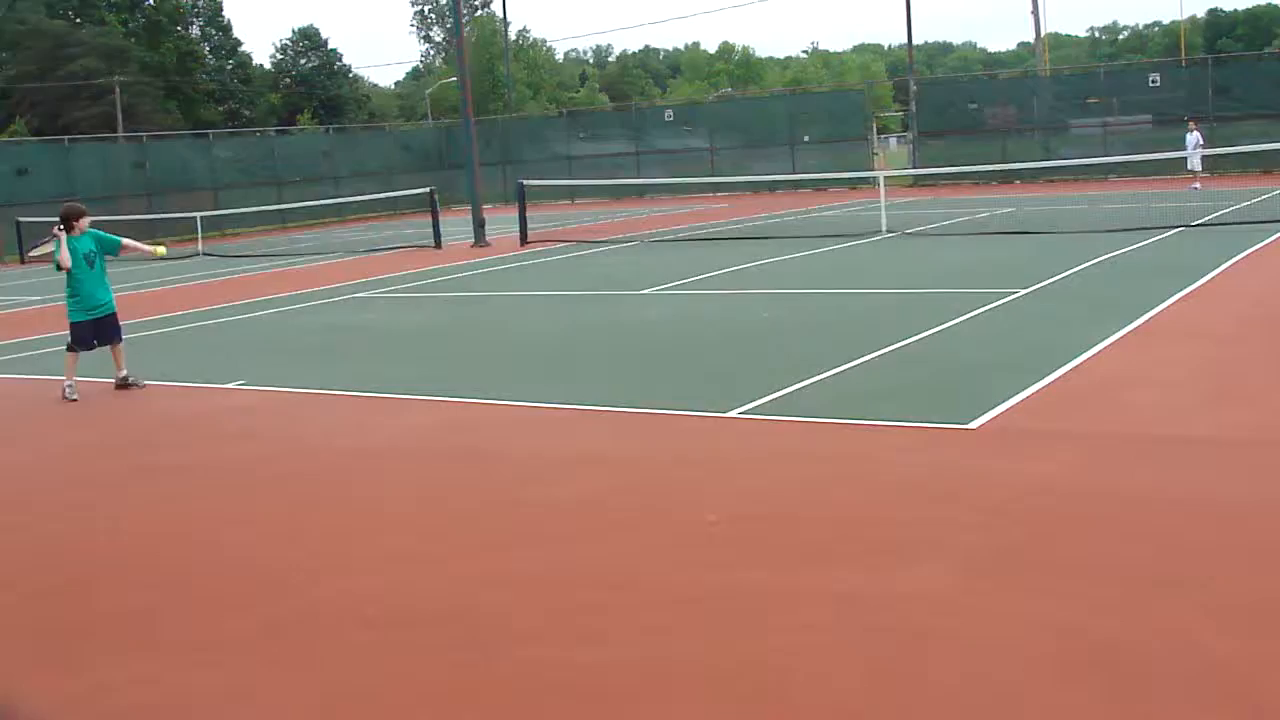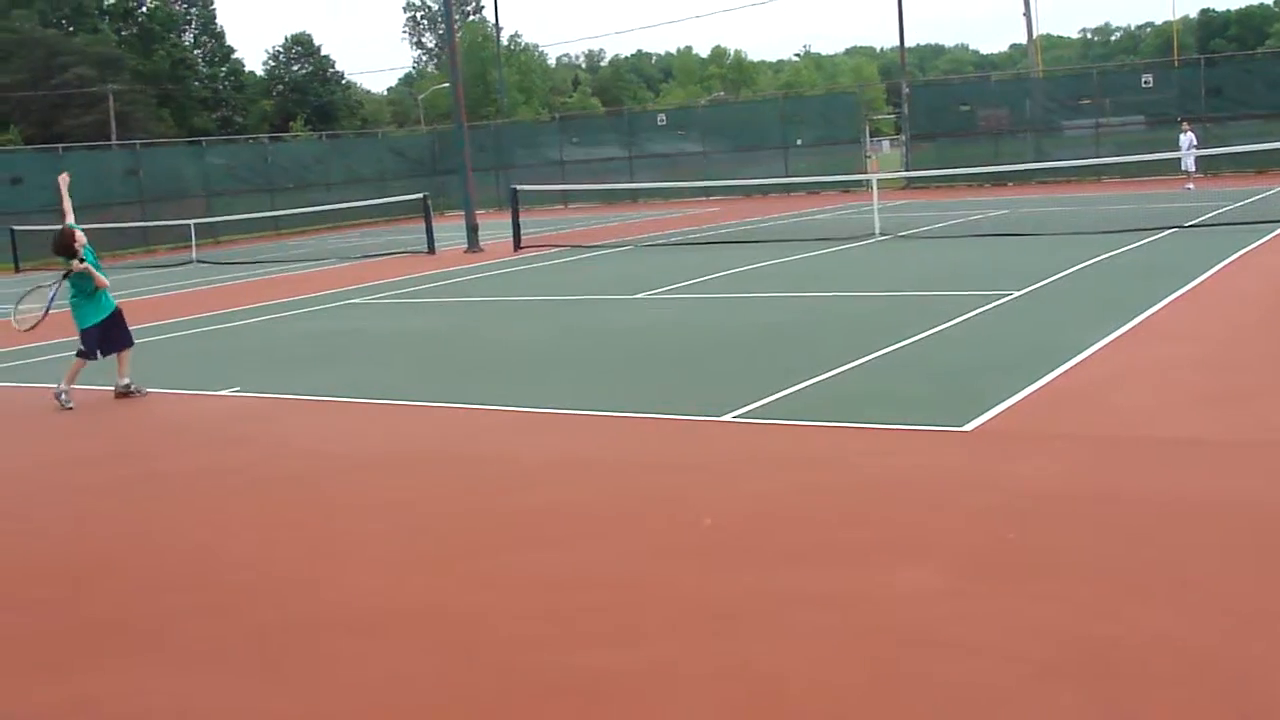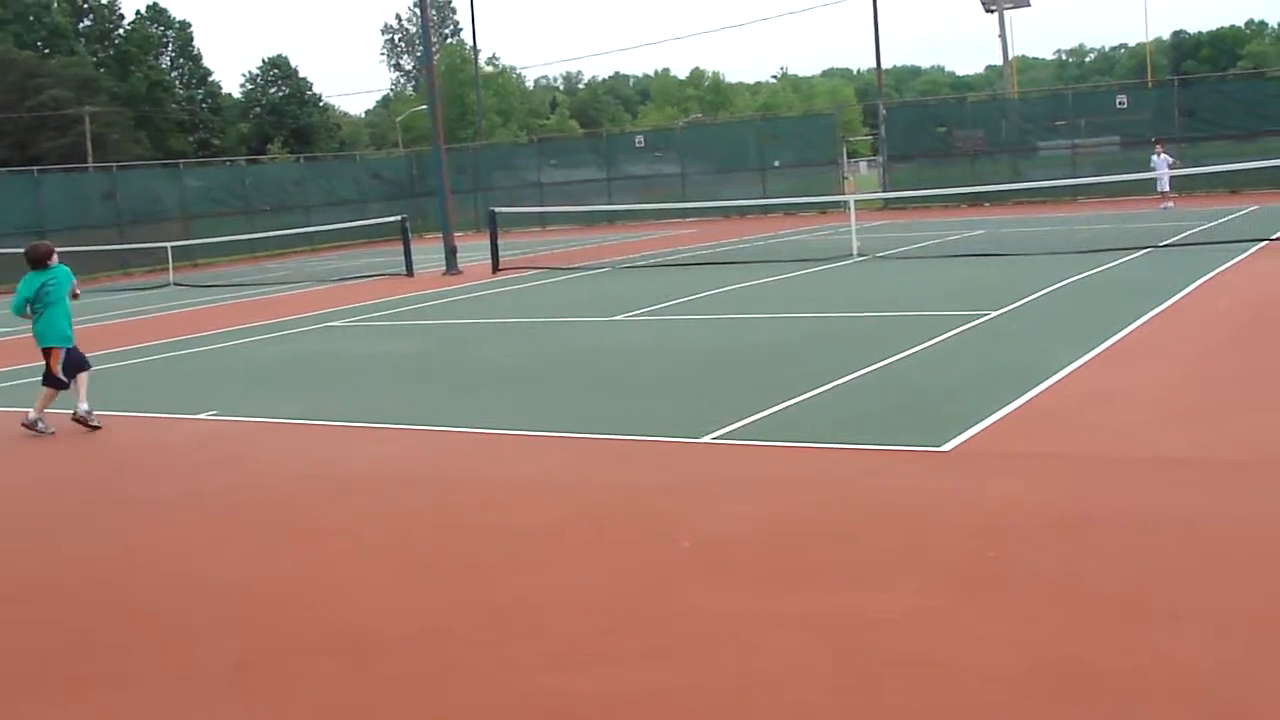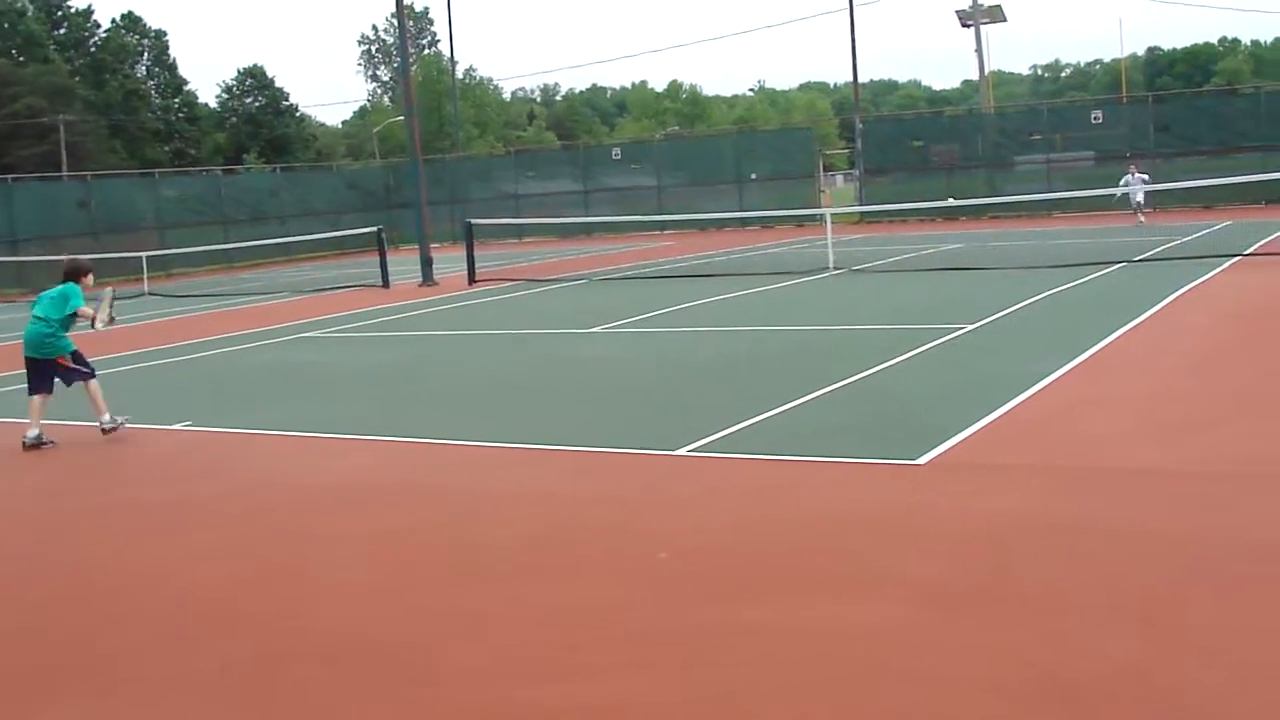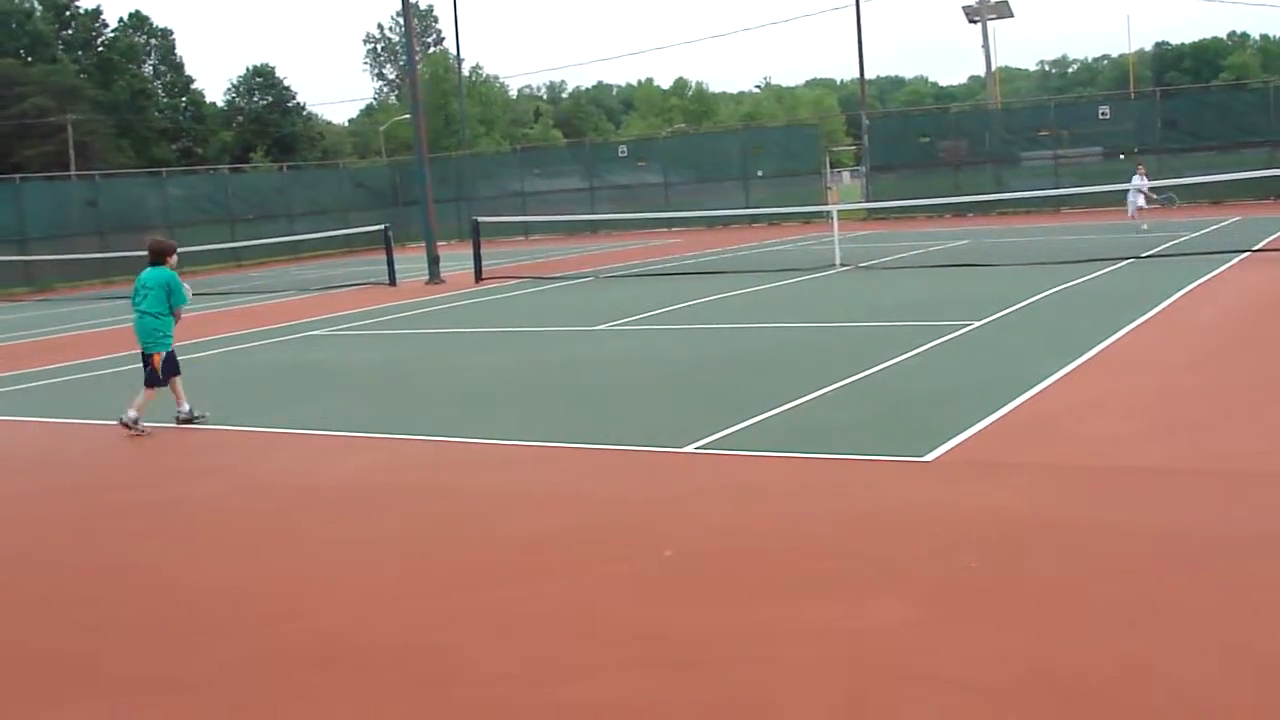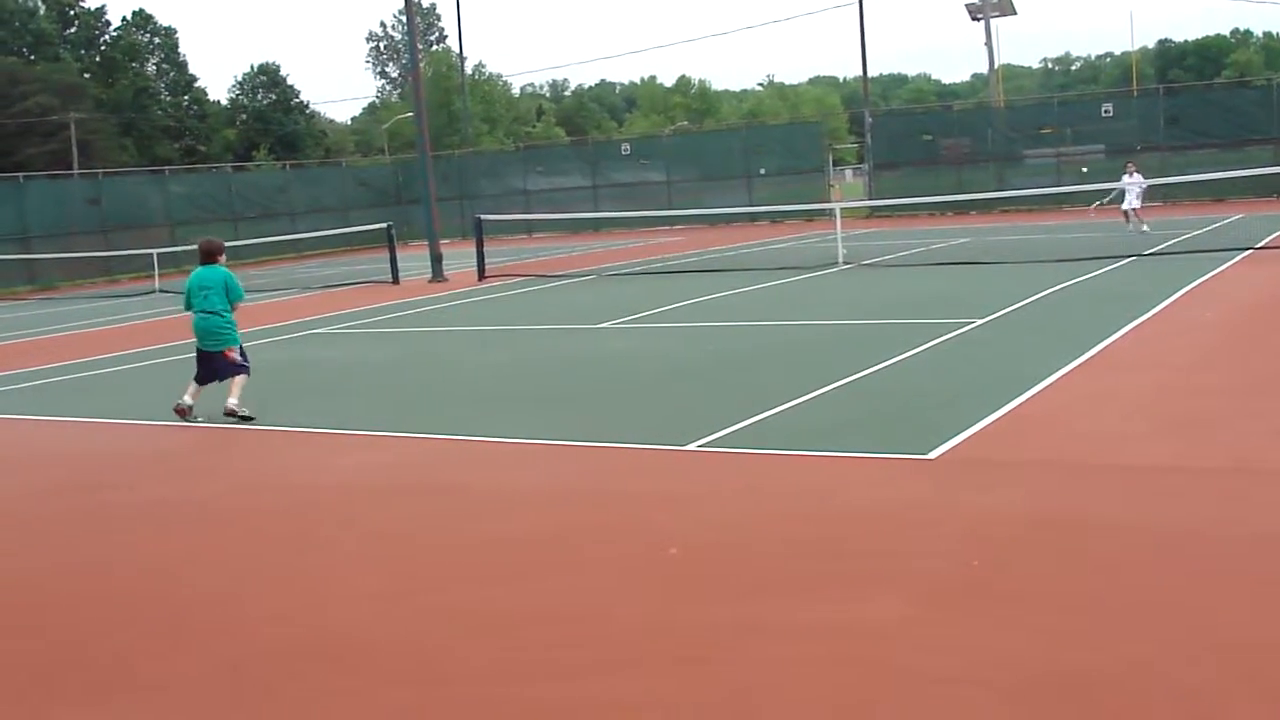
dt=0.7s
person 1, frame 1
left shoulder: (94, 236)
right shoulder: (63, 244)
left elbow: (122, 242)
right elbow: (66, 264)
left wrist: (149, 249)
right wrist: (62, 240)
left hip: (103, 301)
right hip: (81, 305)
left knee: (115, 338)
right knee: (77, 344)
left ankle: (122, 376)
right ankle: (69, 384)
person 1, frame 2
left shoulder: (78, 248)
right shoulder: (79, 269)
left elbow: (68, 214)
right elbow: (104, 284)
left wrist: (64, 188)
right wrist: (88, 268)
left hip: (106, 305)
right hip: (88, 311)
left knee: (125, 343)
right knee: (86, 352)
left ankle: (123, 384)
right ankle: (63, 389)
person 1, frame 3
left shoulder: (28, 280)
right shoulder: (62, 272)
left elbow: (18, 310)
right elbow: (73, 285)
left wrist: (37, 316)
right wrist: (74, 291)
left hip: (48, 333)
right hip: (57, 335)
left knee: (81, 367)
right knee: (57, 379)
left ankle: (82, 409)
right ankle: (33, 418)
person 1, frame 4
left shoulder: (54, 291)
right shoulder: (73, 289)
left elbow: (40, 311)
right elbow: (80, 310)
right wrist: (97, 315)
left hip: (32, 339)
right hip: (51, 339)
left knee: (40, 389)
right knee: (88, 375)
left ankle: (32, 435)
right ankle: (106, 421)
person 1, frame 5
left shoulder: (143, 275)
right shoulder: (170, 276)
left elbow: (136, 303)
right elbow: (177, 309)
right wrist: (175, 318)
left hip: (144, 328)
right hip: (158, 331)
left knee: (169, 372)
right knee: (156, 380)
left ankle: (184, 411)
right ankle: (131, 417)
person 1, frame 6
left shoulder: (193, 277)
right shoulder: (225, 274)
left elbow: (189, 307)
right elbow: (236, 305)
left hip: (201, 328)
right hip: (222, 328)
left knee: (204, 373)
right knee: (240, 369)
left ankle: (186, 403)
right ankle: (232, 404)
